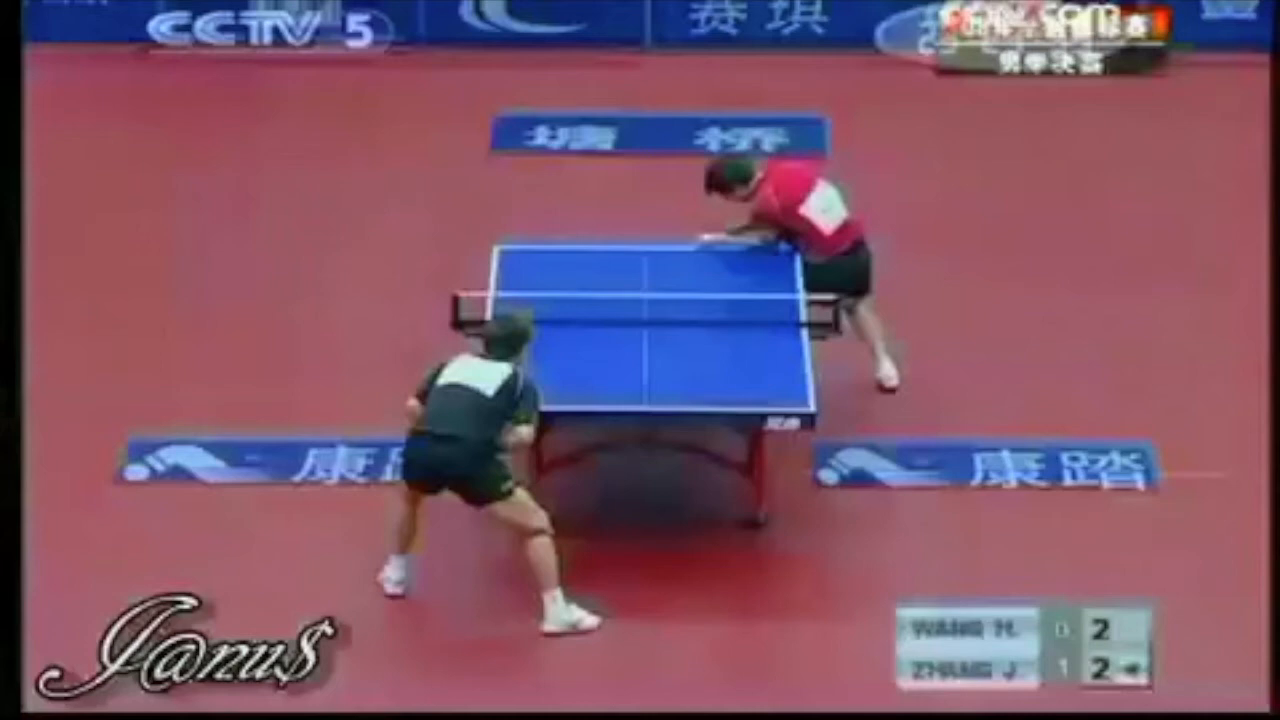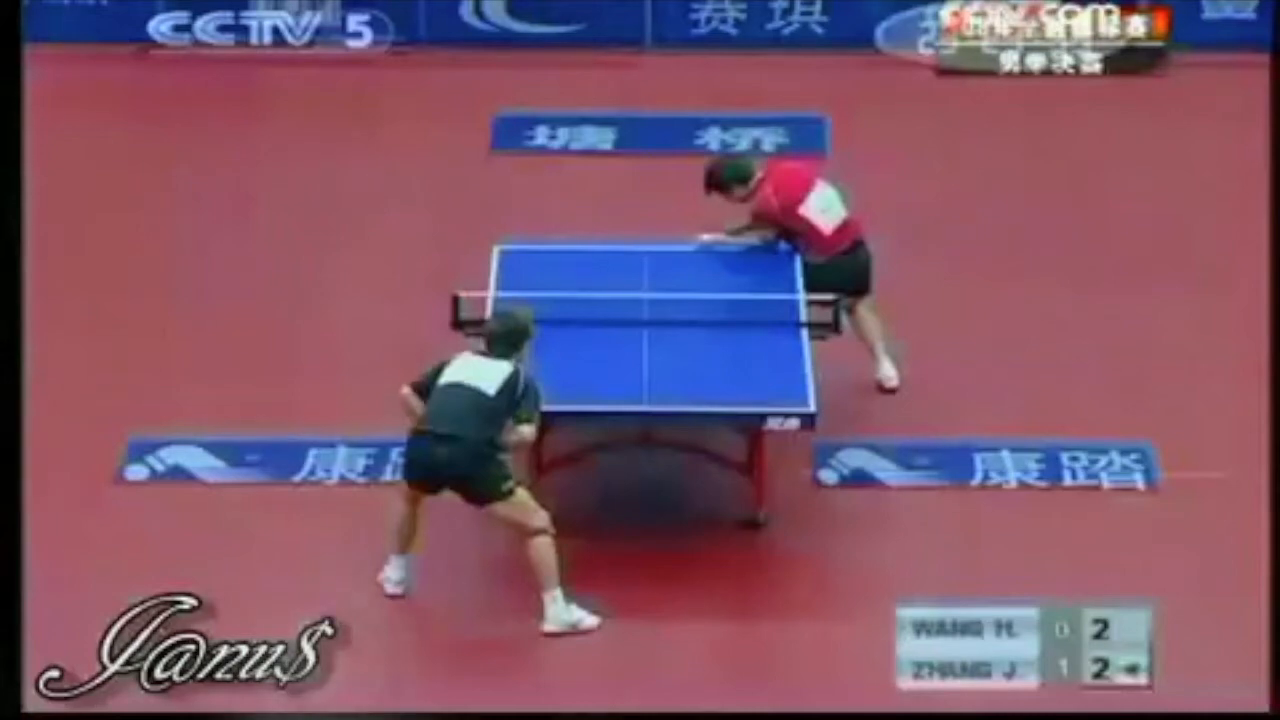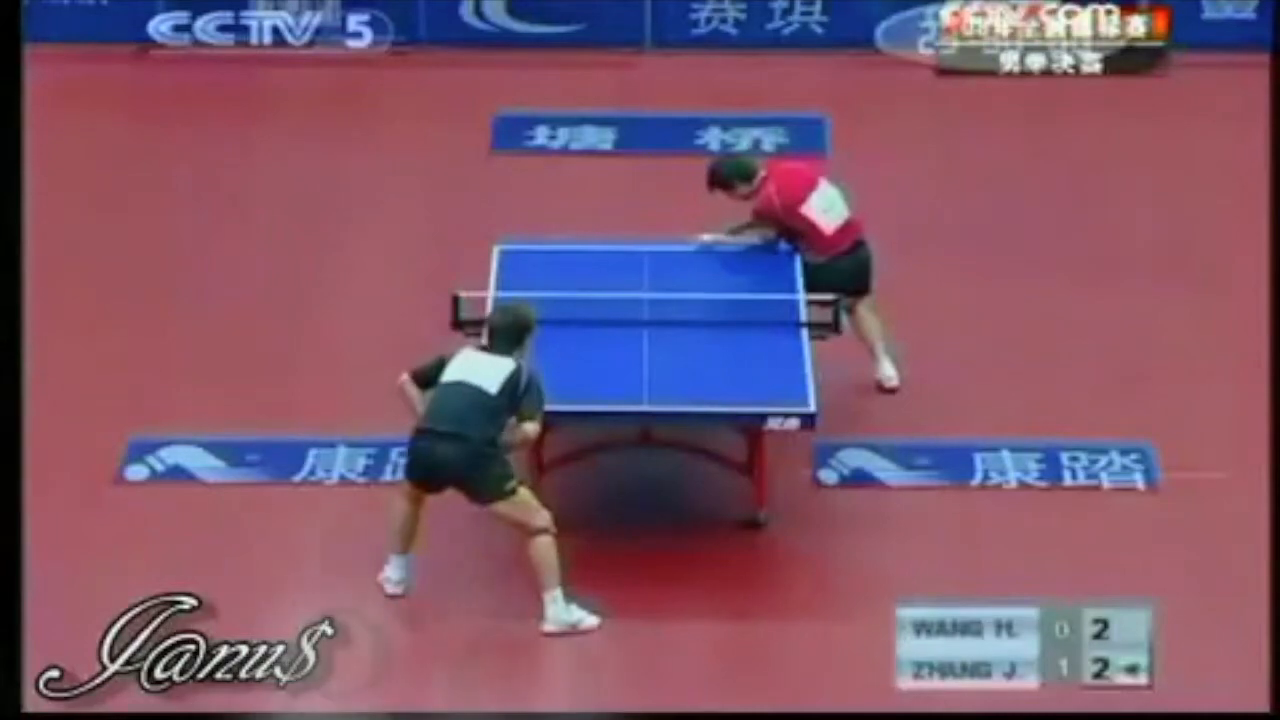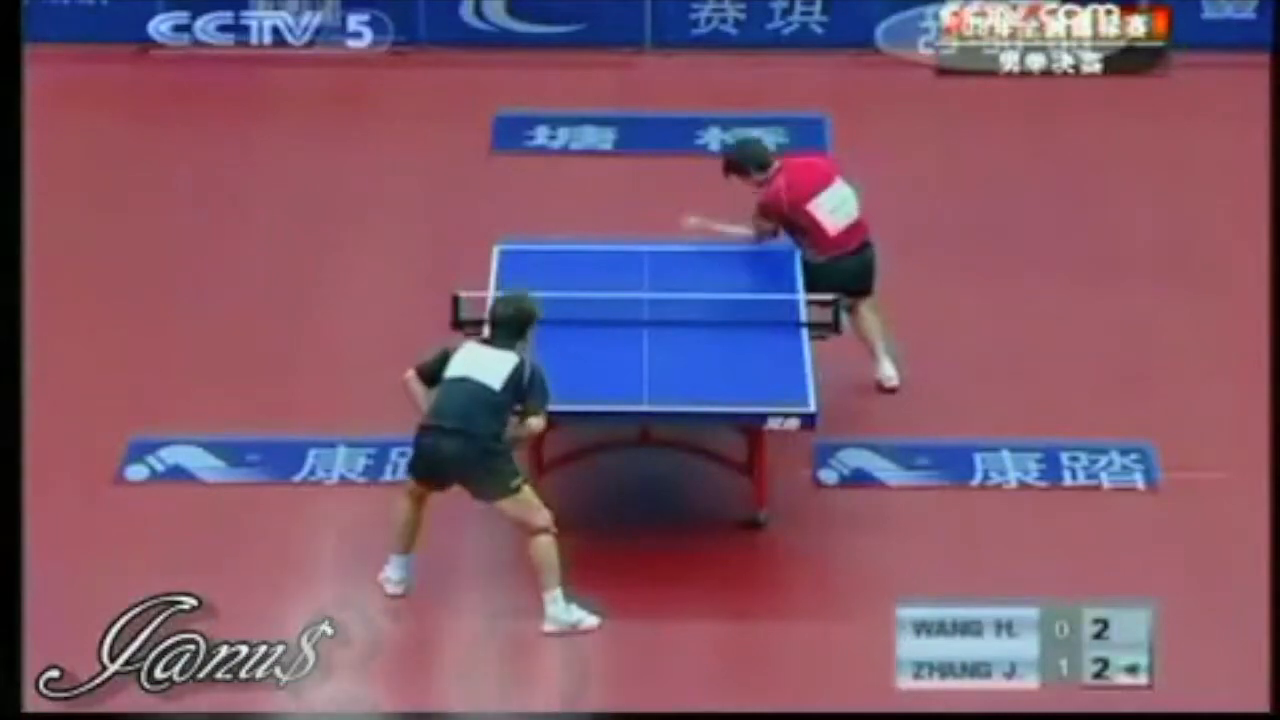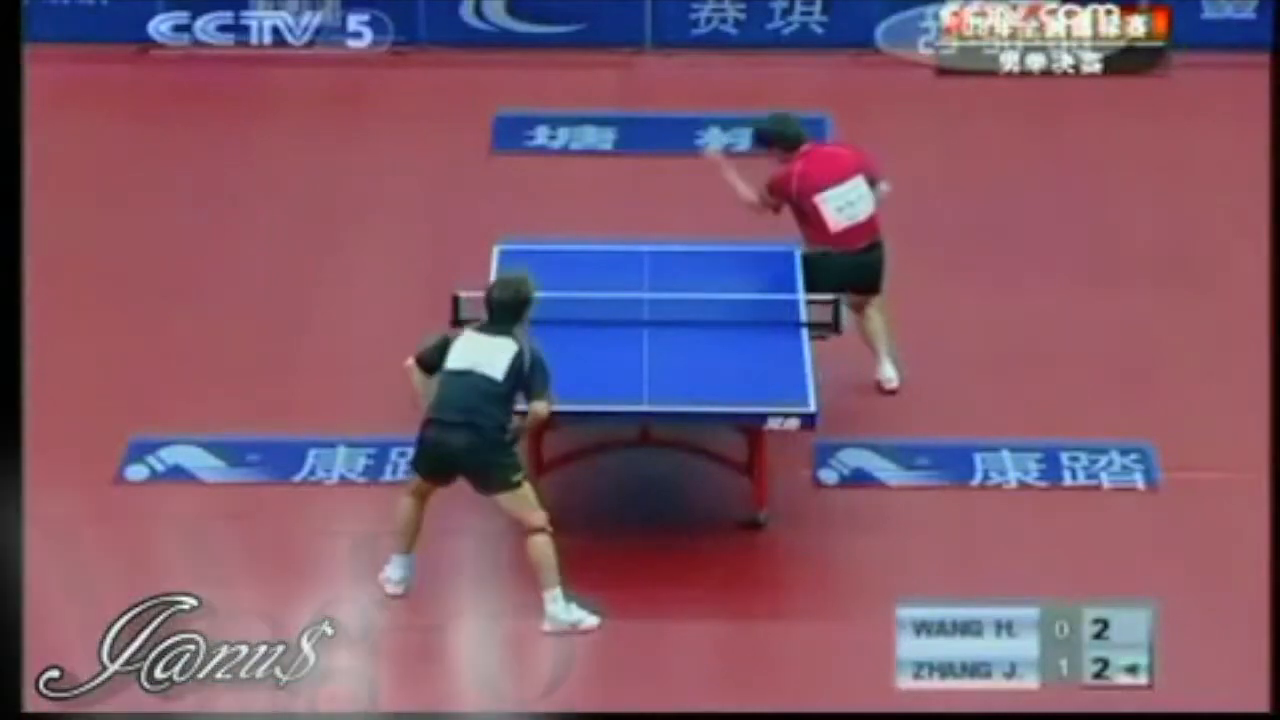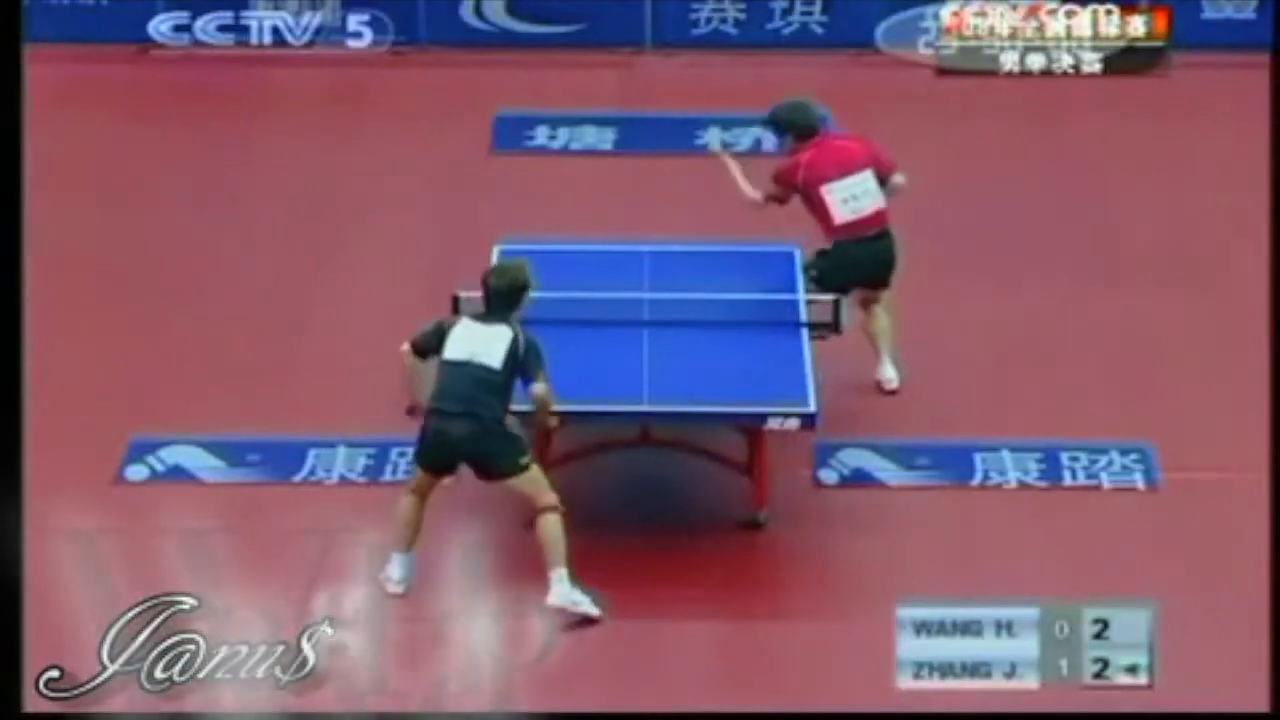
dt=0.2s
person 1, frame 1
left shoulder: (454, 363)
right shoulder: (519, 380)
left elbow: (413, 406)
right elbow: (524, 434)
left hip: (420, 448)
right hip: (470, 458)
left knee: (408, 496)
right knee: (536, 524)
left ankle: (395, 575)
right ankle: (557, 612)
person 1, frame 2
left shoulder: (455, 361)
right shoulder: (520, 379)
left elbow: (407, 394)
right elbow: (526, 434)
left hip: (422, 448)
right hip: (471, 458)
left knee: (408, 496)
right knee: (538, 523)
left ankle: (395, 574)
right ankle: (557, 611)
person 1, frame 3
left shoulder: (458, 357)
right shoulder: (522, 375)
left elbow: (406, 381)
right elbow: (530, 430)
left hip: (426, 445)
right hip: (473, 456)
left knee: (409, 495)
right knee: (540, 523)
left ankle: (395, 574)
right ankle: (557, 612)
person 1, frame 4
left shoulder: (461, 351)
right shoulder: (526, 368)
left elbow: (412, 377)
right elbow: (535, 425)
right wrist: (508, 440)
left hip: (433, 442)
right hip: (479, 452)
left knee: (412, 496)
right knee: (540, 522)
left ankle: (395, 574)
right ankle: (557, 611)
person 1, frame 5
left shoulder: (458, 338)
right shoulder: (525, 353)
left elbow: (413, 366)
right elbow: (540, 410)
right wrist: (516, 432)
left hip: (437, 436)
right hip: (484, 444)
left knee: (415, 494)
right knee: (535, 522)
left ankle: (396, 573)
right ankle: (557, 610)
person 1, frame 6
left shoulder: (453, 326)
right shoulder: (519, 339)
left elbow: (409, 353)
right elbow: (538, 390)
left wrist: (418, 401)
right wrist: (544, 418)
left hip: (439, 428)
right hip: (486, 433)
left knee: (417, 491)
right knee: (547, 504)
left ankle: (398, 572)
right ankle: (561, 590)
person 2, frame 1
left shoulder: (766, 203)
right shoulder: (788, 168)
left elbow: (762, 237)
left wrist: (719, 238)
left hip: (828, 265)
right hip: (857, 250)
right knee: (858, 306)
right ankle: (885, 367)
person 2, frame 2
left shoulder: (765, 203)
right shoulder: (786, 167)
left elbow: (761, 237)
left wrist: (717, 238)
left hip: (828, 266)
right hip: (857, 250)
right knee: (858, 306)
right ankle: (885, 368)
person 2, frame 3
left shoulder: (767, 201)
right shoulder: (791, 167)
left elbow: (760, 238)
left wrist: (717, 238)
left hip: (828, 266)
right hip: (858, 250)
right knee: (859, 306)
right ankle: (885, 368)
person 2, frame 4
left shoulder: (774, 195)
right shoulder: (815, 161)
left elbow: (757, 235)
right elbow: (850, 197)
left wrist: (707, 225)
left hip: (828, 266)
right hip: (862, 252)
right knee: (861, 306)
right ankle: (885, 368)
person 2, frame 5
left shoulder: (787, 177)
right shoulder: (846, 153)
left elbow: (758, 204)
right elbow: (882, 190)
left wrist: (724, 167)
left hip: (831, 260)
right hip: (871, 252)
right knee: (866, 306)
right ankle: (886, 369)
person 2, frame 6
left shoulder: (794, 167)
right shoulder: (858, 146)
left elbow: (759, 198)
right elbow: (897, 182)
left wrist: (732, 165)
left hip: (845, 253)
right hip: (881, 246)
right knee: (872, 303)
right ankle: (886, 370)
